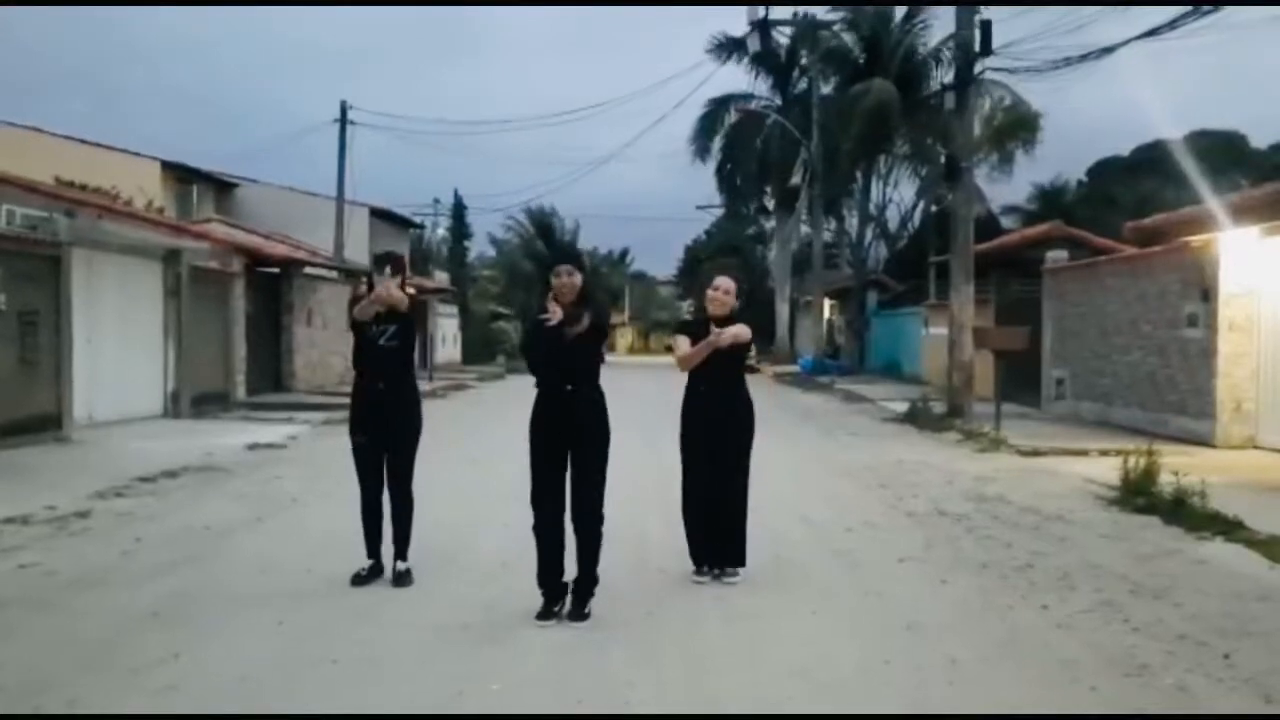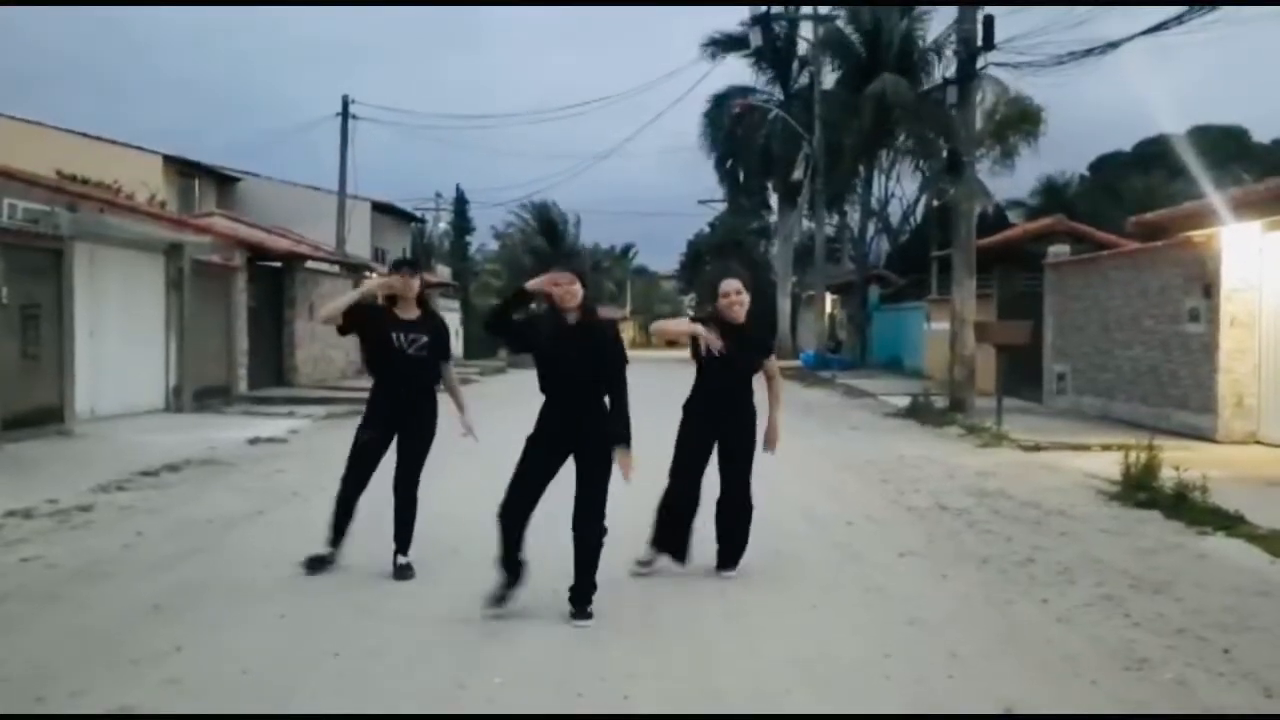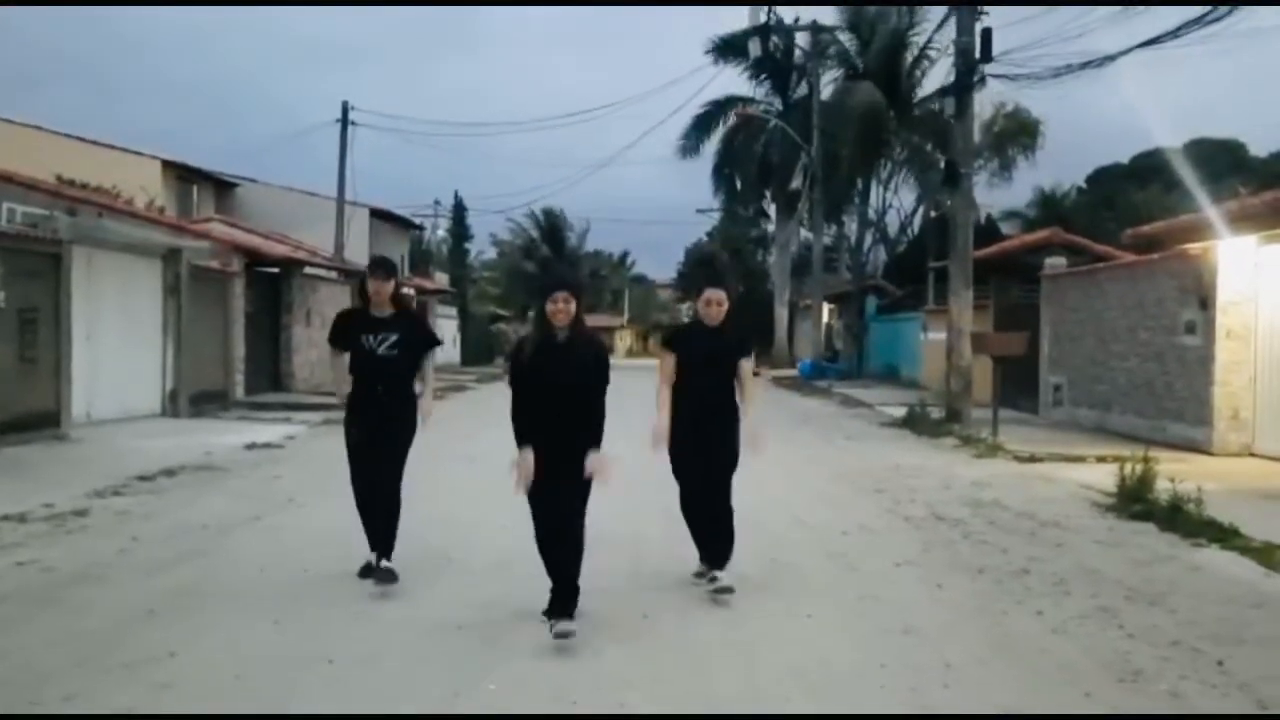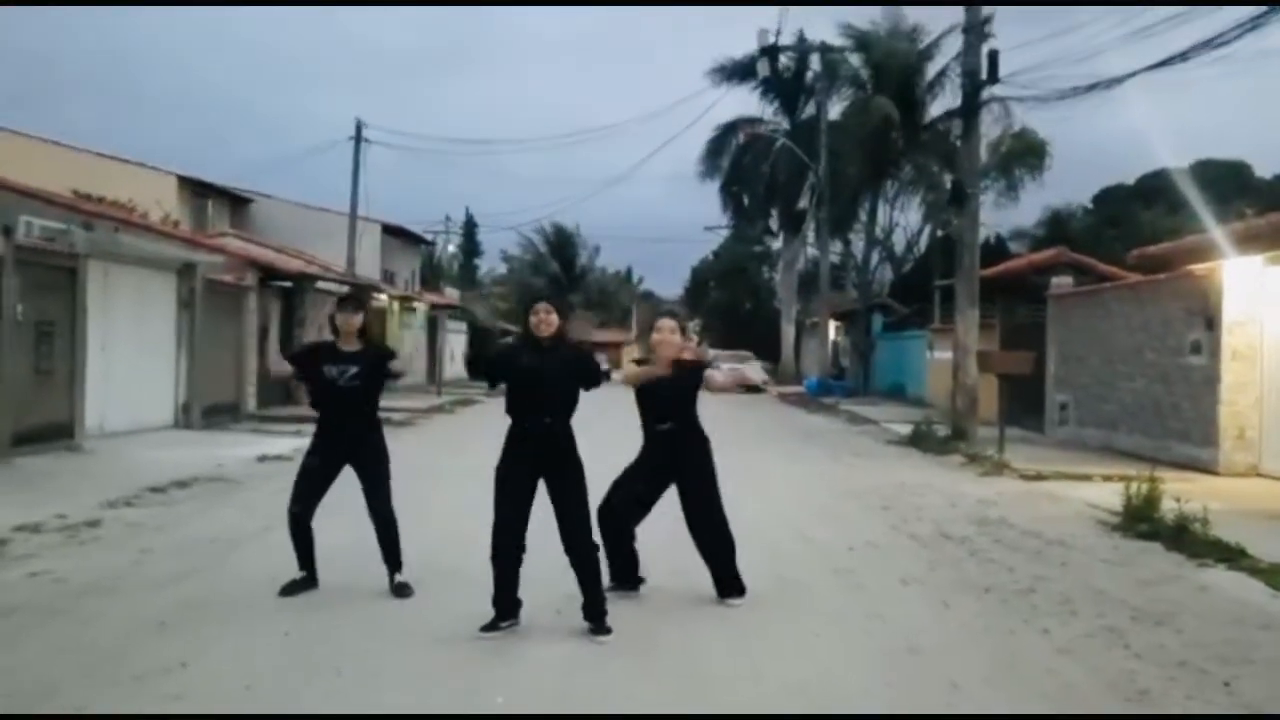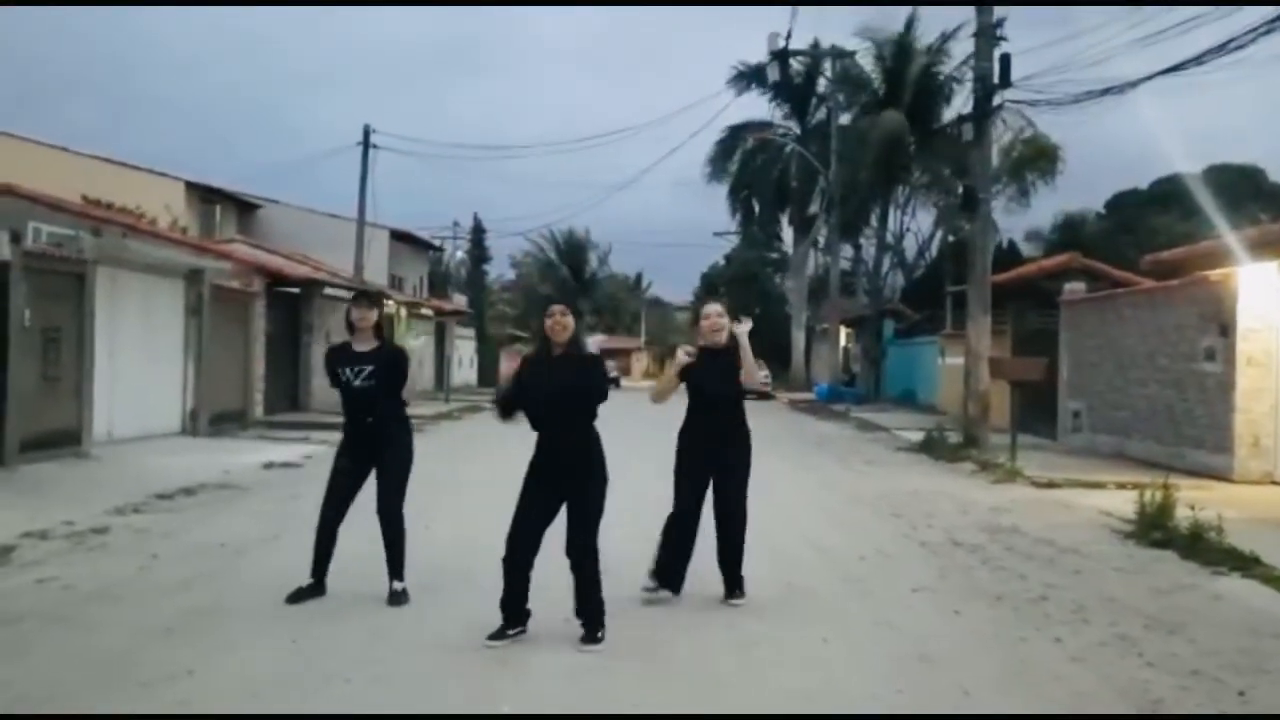
dt=1s
person 1, frame 1
left shoulder: (593, 315)
right shoulder: (540, 321)
left elbow: (592, 329)
right elbow: (536, 364)
left wrist: (565, 321)
right wrist: (564, 333)
left hip: (588, 412)
right hip: (549, 412)
left knee: (587, 507)
right knee: (546, 506)
left ankle: (583, 594)
right ankle: (552, 594)
person 1, frame 2
left shoulder: (603, 330)
right shoulder: (539, 326)
left elbow: (618, 387)
right elbow: (493, 325)
left wrist: (622, 442)
right wrist: (527, 290)
left hip: (595, 428)
right hip: (553, 423)
left knee: (589, 519)
right knee: (514, 507)
left ankle: (582, 597)
right ankle: (511, 574)
person 1, frame 3
left shoulder: (592, 348)
right shoulder: (527, 347)
left elbow: (595, 405)
right elbow: (520, 405)
left wrist: (594, 450)
right wrist: (524, 449)
left hip: (578, 443)
right hip: (538, 442)
left knee: (570, 520)
right knee: (546, 525)
left ankle: (564, 605)
right ankle: (562, 596)
person 1, frame 4
left shoulder: (571, 357)
right shoulder: (514, 353)
left elbow: (592, 377)
right elbow: (485, 373)
left hip: (559, 447)
right hip: (520, 446)
left knee: (579, 537)
right knee: (507, 538)
left ankle: (596, 615)
right ankle: (506, 610)
person 1, frame 5
left shoulder: (586, 362)
right shoulder: (531, 365)
left elbow: (599, 394)
right elbow: (507, 411)
left wrist: (595, 358)
right wrist: (508, 387)
left hip: (584, 458)
right hip: (547, 456)
left knee: (581, 544)
right knee: (520, 540)
left ankle: (593, 623)
right ankle: (514, 618)
person 2, frame 1
left shoulder: (405, 307)
right shoulder: (361, 302)
left elbow: (399, 301)
right elbow: (361, 314)
left wrist: (390, 293)
right wrist: (374, 297)
left hip: (403, 405)
right hip: (366, 405)
left knee: (400, 486)
right knee: (370, 488)
left ankle: (401, 560)
right ankle: (373, 560)
person 2, frame 2
left shoulder: (434, 322)
right shoulder: (374, 314)
left elbow: (446, 370)
right elbow: (325, 316)
left wrist: (462, 410)
right wrist: (364, 290)
left hip: (421, 409)
right hip: (383, 406)
left knee: (406, 484)
right knee: (353, 479)
left ankle: (402, 554)
right ankle: (332, 548)
person 2, frame 3
left shoulder: (411, 320)
right shoulder: (349, 319)
left elbow: (426, 356)
right elbow: (338, 352)
left wrist: (427, 394)
right wrist: (341, 384)
left hip: (400, 409)
right hip: (361, 409)
left knee: (387, 482)
right knee: (362, 485)
left ankle: (385, 558)
right ankle: (376, 552)
person 2, frame 4
left shoulder: (375, 354)
right shoulder: (318, 352)
left elbow: (399, 368)
right elbow: (279, 369)
left hip: (368, 440)
right hip: (328, 439)
left knee: (382, 510)
right knee: (298, 510)
left ankle: (396, 574)
right ankle: (307, 574)
person 2, frame 5
left shoulder: (393, 354)
right shoulder: (336, 355)
left elbow: (403, 394)
left wrist: (405, 374)
left hip: (393, 438)
right hip: (355, 438)
left knee: (389, 511)
right knee: (331, 511)
left ankle: (397, 582)
right ankle: (317, 580)
person 3, frame 1
left shoulder: (740, 327)
right shoulder: (688, 326)
left elbow: (742, 333)
right elbow: (682, 361)
left wrist: (726, 336)
right wrist: (710, 342)
left hip: (735, 413)
right hip: (698, 412)
left knee: (732, 484)
right knee: (698, 485)
left ankle: (729, 559)
right ankle: (703, 558)
person 3, frame 2
left shoulder: (759, 336)
right shoulder: (704, 329)
left elbow: (773, 377)
right elbow: (657, 328)
left wrist: (773, 420)
right wrist: (695, 329)
left hip: (740, 418)
right hip: (701, 414)
left knee: (737, 491)
right knee: (683, 482)
left ankle: (728, 557)
right ankle: (662, 547)
person 3, frame 3
left shoulder: (737, 340)
right shoulder: (679, 336)
left elbow: (745, 385)
right elbow: (667, 383)
left wrist: (747, 422)
right wrist: (662, 420)
left hip: (722, 423)
right hip: (684, 423)
left knee: (717, 491)
right knee: (691, 491)
left ankle: (717, 566)
right ankle: (709, 556)
person 3, frame 4
left shoulder: (692, 368)
right shoulder: (640, 368)
left elbow: (723, 381)
right elbow: (628, 376)
left wrist: (740, 376)
right wrist: (656, 367)
left hip: (691, 451)
right hip: (654, 452)
left knee: (706, 520)
right knee: (612, 512)
left ankle: (730, 586)
right ankle: (625, 579)
person 3, frame 5
left shoulder: (738, 354)
right shoulder: (691, 358)
left elbow: (750, 381)
right elbow: (657, 396)
left wrist: (743, 338)
right wrist: (676, 365)
left hip: (734, 440)
right hip: (695, 439)
left knee: (731, 513)
right knee: (685, 509)
left ankle: (733, 583)
right ankle: (665, 578)
